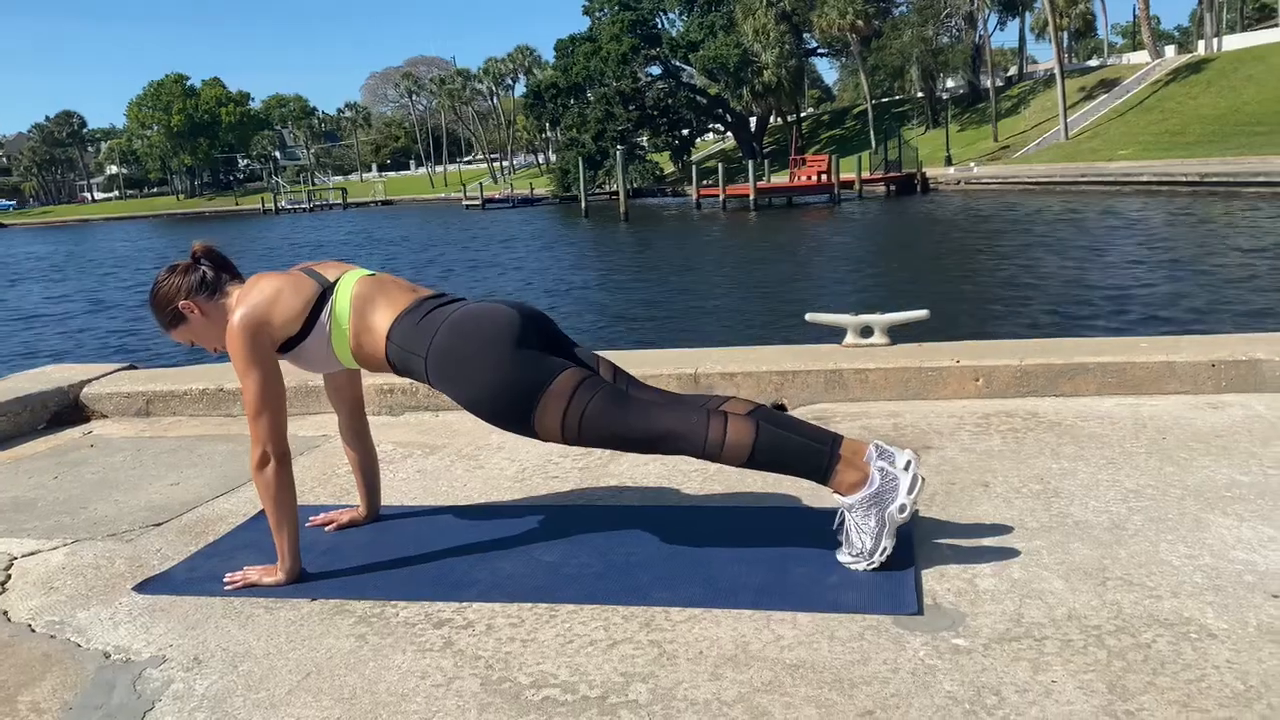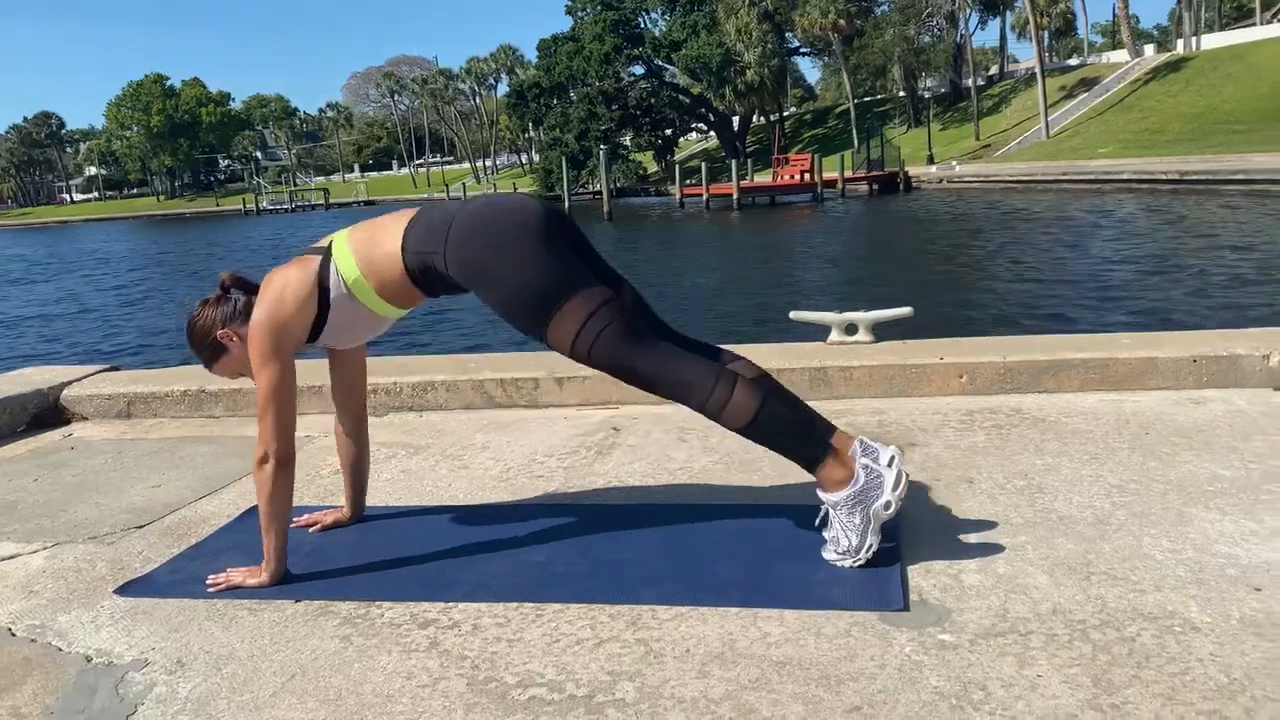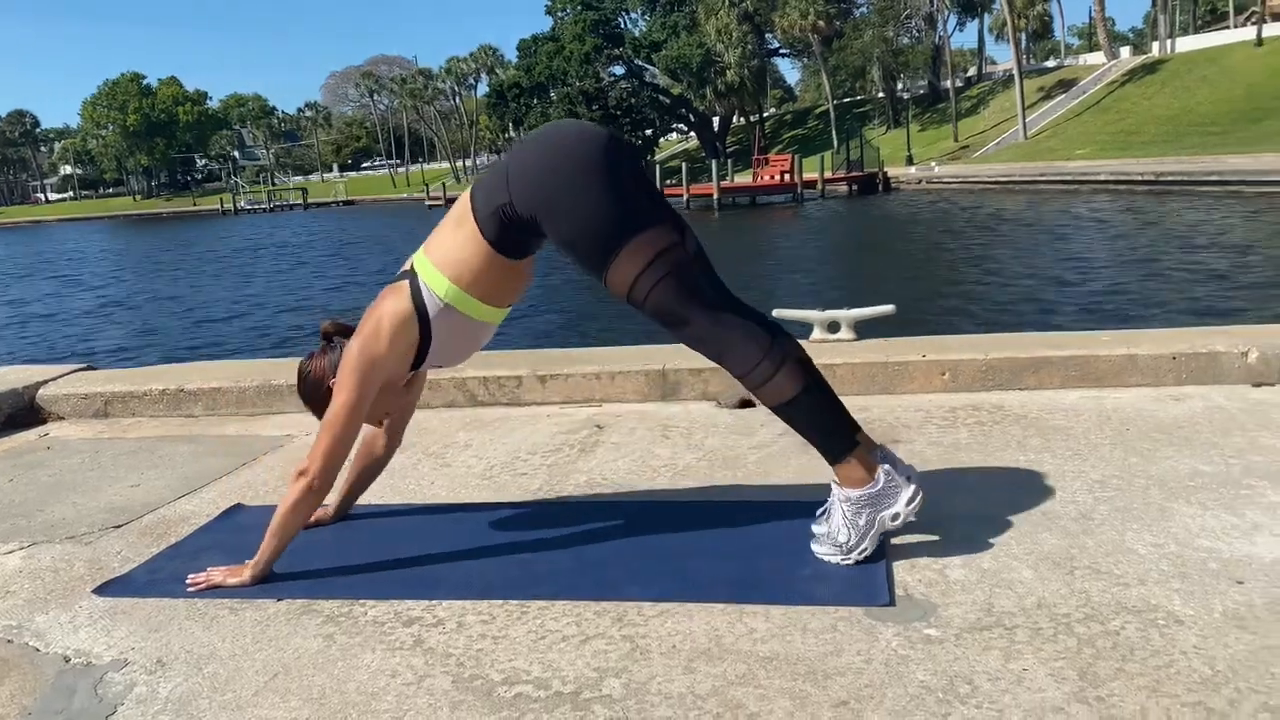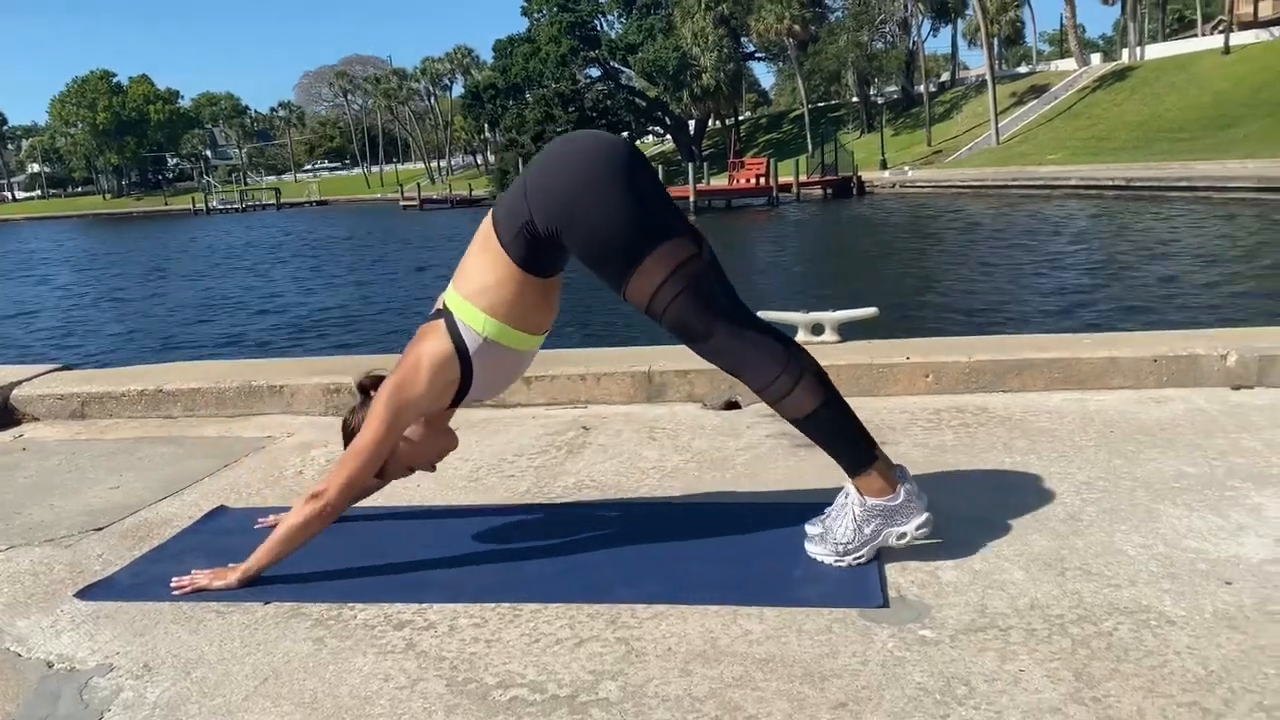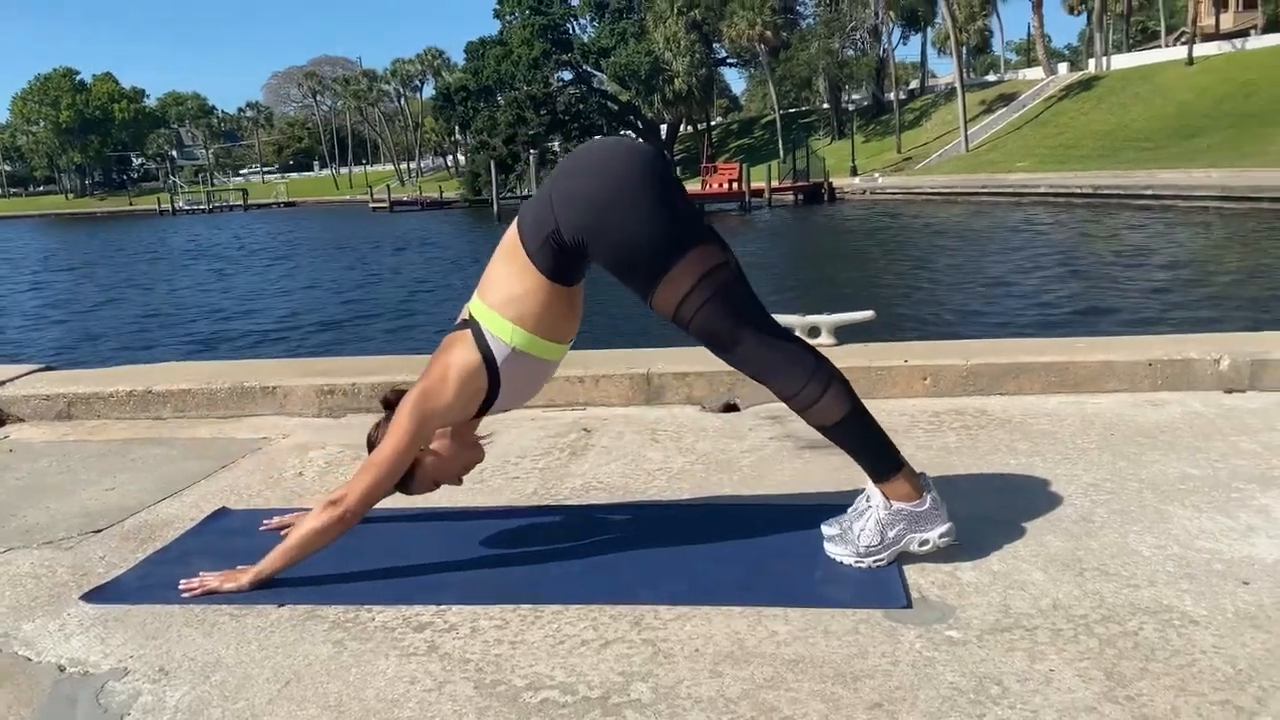
dt=0.4s
person 1, frame 1
left shoulder: (246, 318)
right shoulder: (297, 290)
left elbow: (269, 452)
right elbow: (350, 411)
left wrist: (286, 564)
right wrist: (368, 505)
left hip: (471, 357)
right hip: (496, 325)
left knee: (647, 423)
right knee: (652, 405)
left ankle: (858, 470)
right ankle: (856, 462)
person 1, frame 2
left shoulder: (267, 318)
right shoulder: (318, 302)
left elbow: (273, 454)
right elbow: (350, 412)
left wrist: (269, 564)
right wrist: (351, 505)
left hip: (488, 244)
right hip: (507, 229)
left knee: (651, 359)
right knee: (666, 346)
left ankle: (843, 468)
right ankle: (846, 456)
person 1, frame 3
left shoulder: (373, 350)
right shoulder: (398, 341)
left elbow: (313, 470)
right elbow: (387, 437)
left wrist: (255, 567)
right wrist: (339, 510)
left hip: (559, 173)
right hip: (567, 163)
left knee: (703, 318)
right knee: (711, 310)
left ankle: (863, 476)
right ankle: (860, 460)
person 1, frame 4
left shoulder: (414, 391)
right shoulder: (427, 377)
left elbow: (328, 492)
right elbow: (358, 484)
left wrist: (241, 573)
right wrist: (311, 513)
left hip: (576, 187)
right hip: (585, 177)
left knee: (721, 332)
right knee: (724, 325)
left ankle: (882, 490)
right ankle: (871, 479)
person 1, frame 5
left shoulder: (439, 400)
right shoulder: (452, 386)
left elbow: (350, 503)
left wrist: (253, 575)
right wrist: (322, 513)
left hip: (601, 196)
right hip: (606, 185)
left knee: (746, 339)
right knee: (748, 336)
left ankle: (906, 498)
right ankle: (892, 486)
